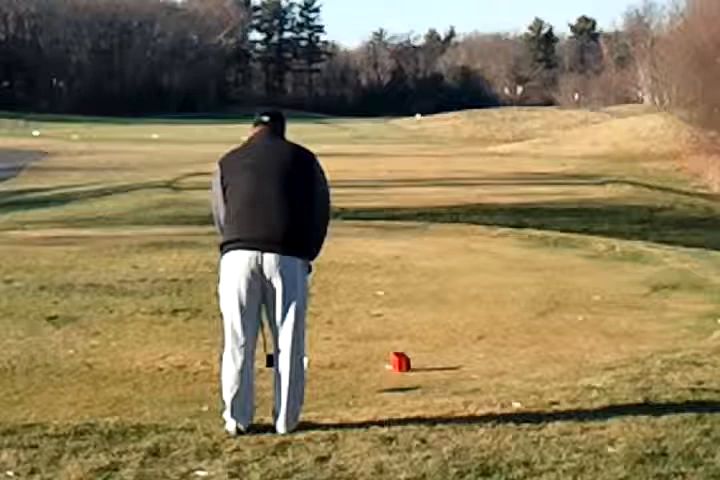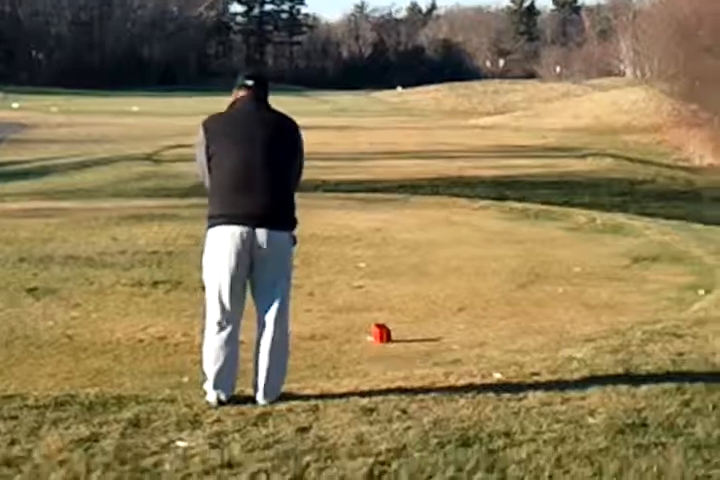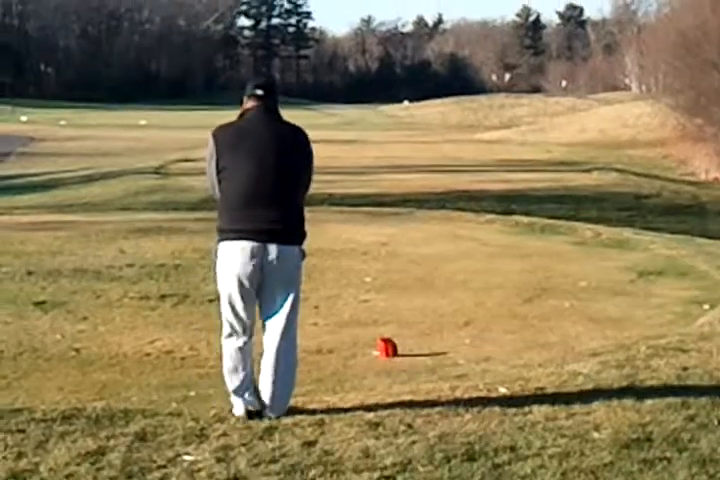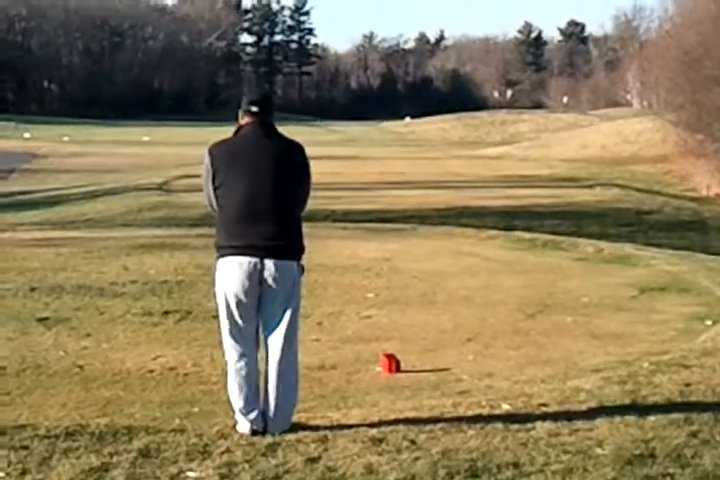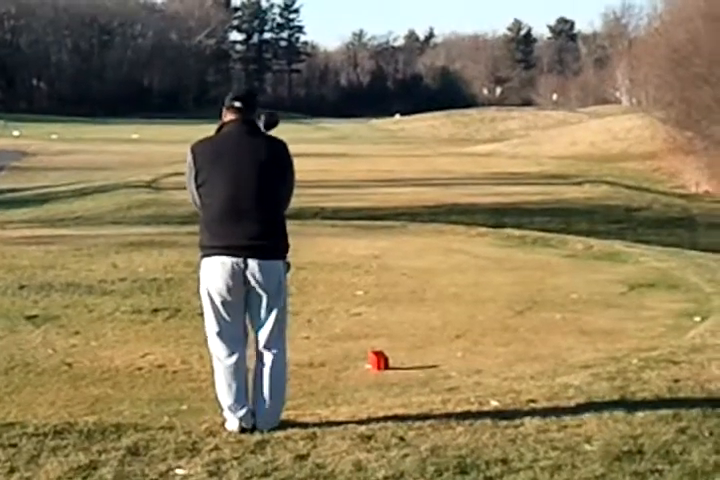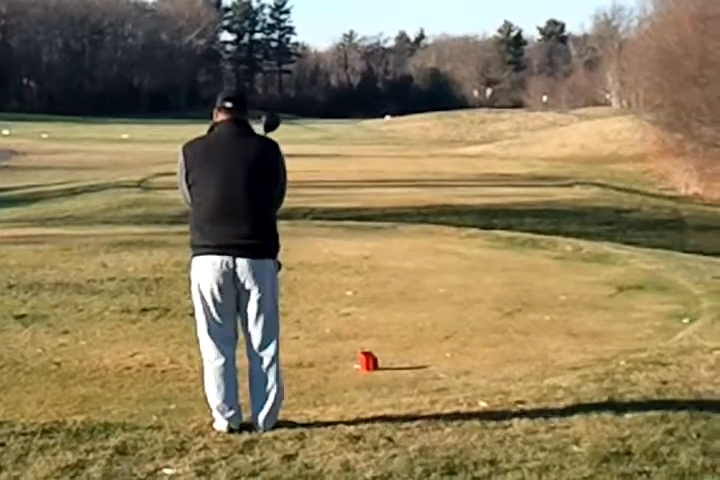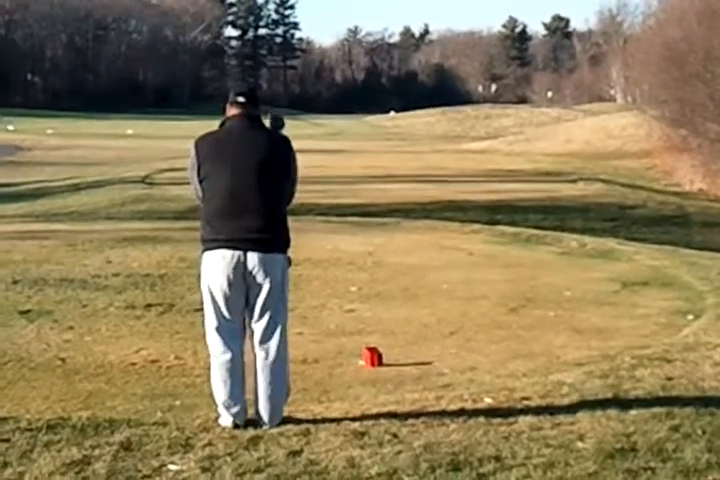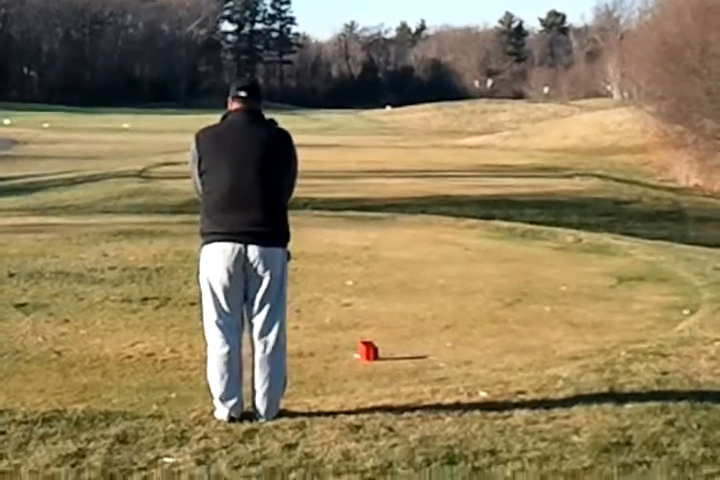
dt=0.4s
person 1, frame 1
left shoulder: (228, 161)
right shoulder: (304, 159)
left elbow: (220, 218)
right elbow: (320, 215)
right wrist: (306, 255)
left hip: (239, 255)
right hip: (287, 257)
left knee: (238, 343)
right knee: (289, 343)
left ankle: (236, 419)
right ankle: (285, 420)
person 1, frame 2
left shoulder: (212, 126)
right shoulder: (287, 127)
left elbow: (207, 177)
left hip: (226, 227)
right hip: (275, 228)
left knee: (222, 315)
right knee: (273, 314)
left ankle: (218, 390)
right ankle: (267, 391)
person 1, frame 3
left shoulder: (222, 136)
right shoulder: (297, 138)
left elbow: (216, 188)
right elbow: (302, 188)
left hip: (237, 241)
right hip: (284, 243)
left knee: (236, 328)
right knee: (280, 328)
left ankle: (243, 401)
right ankle: (274, 404)
person 1, frame 4
left shoulder: (218, 153)
right shoulder: (293, 152)
left elbow: (214, 204)
right elbow: (299, 203)
left hip: (235, 258)
right hip: (283, 258)
left knee: (240, 346)
right knee: (281, 345)
left ankle: (249, 419)
right ankle: (277, 421)
person 1, frame 5
left shoulder: (200, 151)
right shoulder: (276, 150)
left elbow: (198, 201)
right elbow: (284, 199)
left hip: (219, 257)
right hip: (267, 257)
left knee: (227, 343)
right knee: (270, 343)
left ankle: (238, 417)
right ankle: (266, 418)
person 1, frame 6
left shoulder: (191, 151)
right shoulder: (267, 150)
left elbow: (190, 199)
right elbow: (276, 200)
left hip: (209, 256)
right hip: (257, 257)
left knee: (216, 342)
right knee: (264, 342)
left ankle: (226, 418)
right ankle: (264, 418)
person 1, frame 7
left shoulder: (203, 145)
right shoulder: (279, 145)
left elbow: (202, 195)
right elbow: (287, 195)
left hip: (220, 251)
right hip: (268, 251)
left knee: (224, 337)
right knee: (270, 338)
left ankle: (231, 414)
right ankle: (270, 414)
person 1, frame 8
left shoulder: (205, 139)
right shoulder: (280, 139)
left elbow: (201, 188)
right elbow: (286, 191)
left hip: (219, 244)
right hip: (268, 245)
left knee: (222, 330)
right knee: (268, 331)
left ankle: (227, 407)
right ankle: (266, 407)
